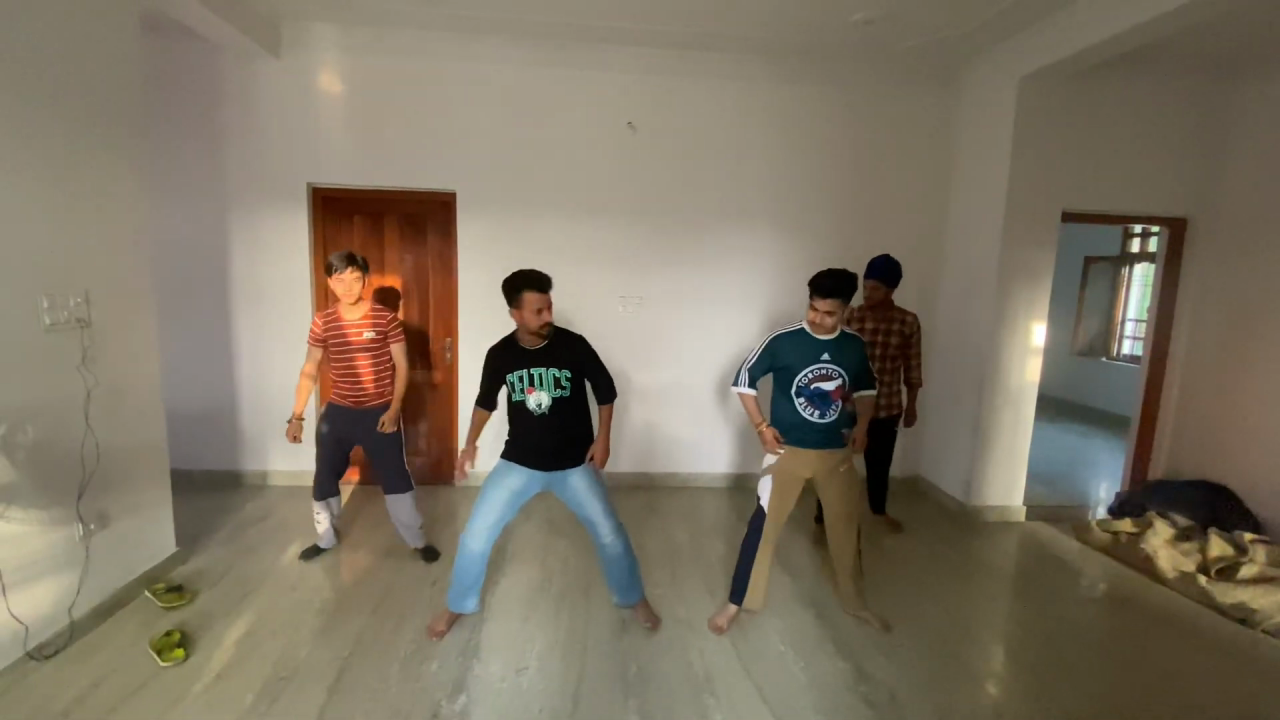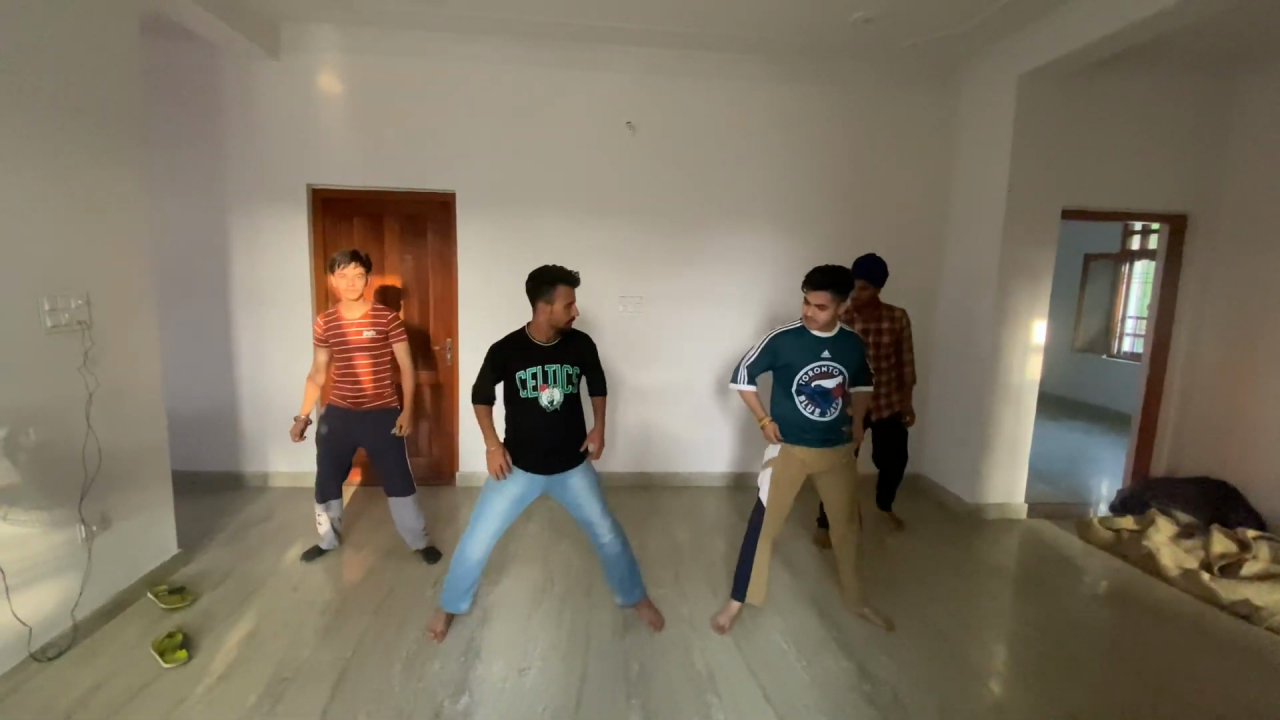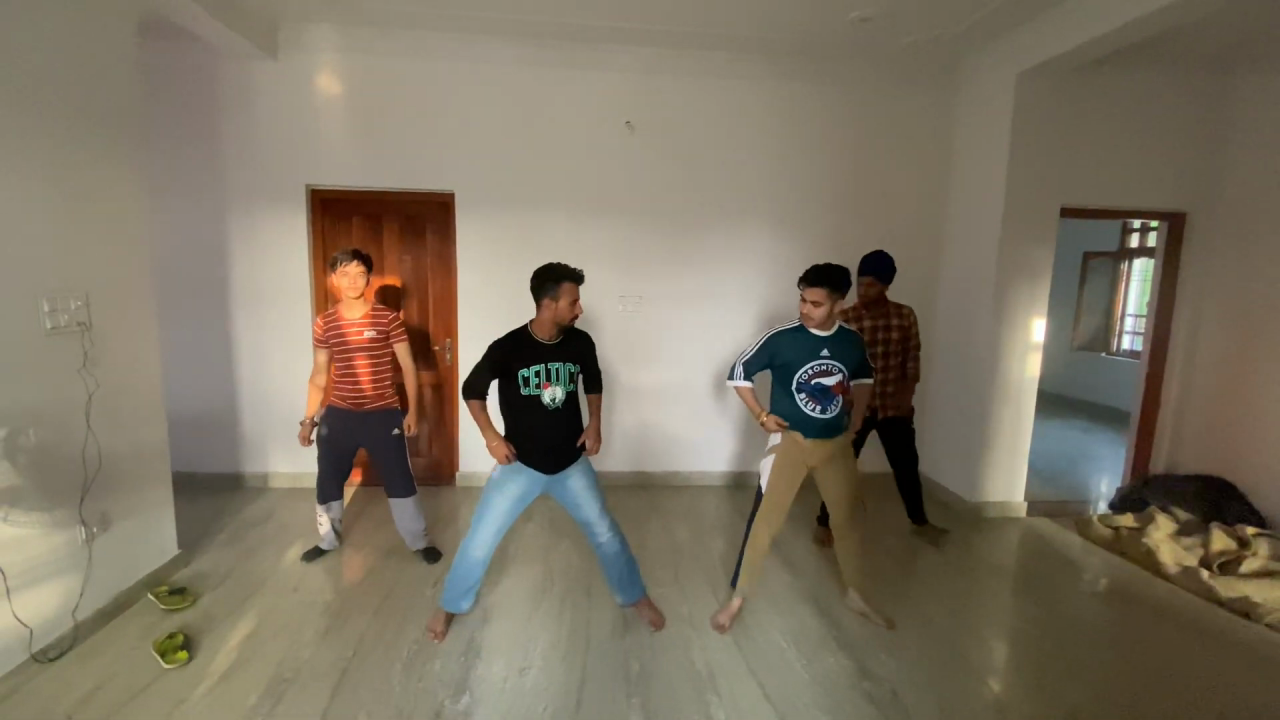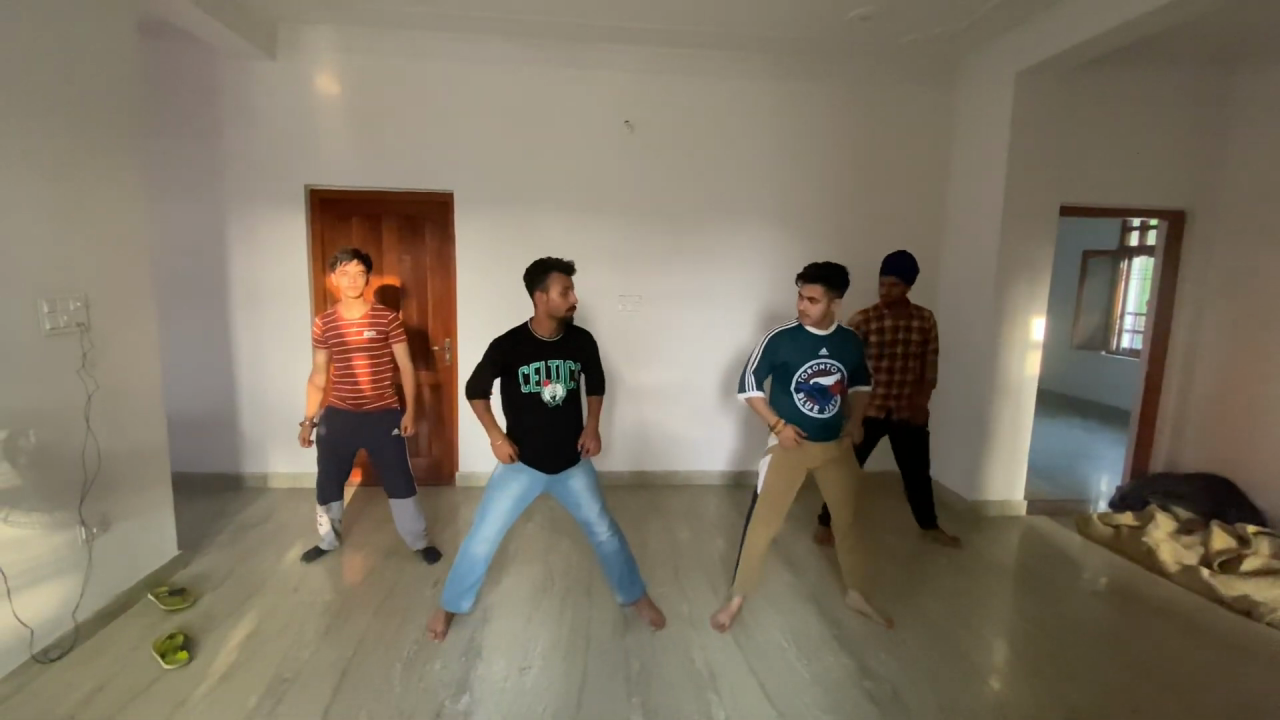
dt=0.2s
person 1, frame 1
left shoulder: (573, 346)
right shoulder: (500, 355)
left elbow: (605, 389)
right elbow: (486, 401)
left wrist: (602, 438)
right wrist: (470, 443)
left hip: (573, 464)
right hip: (519, 463)
left knee: (608, 533)
right knee: (476, 534)
left ankle: (633, 599)
right ankle: (458, 606)
person 1, frame 2
left shoulder: (580, 345)
right shoulder: (505, 351)
left elbow: (597, 384)
right elbow: (481, 397)
left wrist: (599, 428)
right wrist: (492, 445)
left hip: (572, 464)
right hip: (518, 465)
left knee: (607, 534)
right knee: (477, 539)
left ankle: (635, 598)
right ankle: (451, 607)
person 1, frame 3
left shoulder: (581, 343)
right shoulder: (507, 348)
left elbow: (593, 381)
right elbow: (472, 390)
left wrist: (594, 424)
right wrist: (491, 437)
left hip: (571, 463)
right hip: (520, 464)
left knee: (604, 533)
right knee: (480, 540)
left ankle: (636, 597)
right ankle: (450, 607)
person 1, frame 4
left shoulder: (582, 341)
right shoulder: (507, 346)
left elbow: (595, 383)
right elbow: (475, 390)
left wrist: (592, 427)
right wrist: (497, 437)
left hip: (572, 462)
right hip: (521, 463)
left knee: (603, 532)
right knee: (482, 539)
left ankle: (636, 596)
right ankle: (450, 607)
person 2, frame 1
left shoulder: (855, 347)
right shoulder: (782, 340)
left elbow: (865, 388)
right elbow: (744, 380)
left wrist: (861, 425)
right wrist: (762, 426)
left hip: (836, 452)
right hip: (787, 450)
left knee: (847, 526)
right knee: (765, 525)
left ankle: (854, 601)
right ankle: (735, 603)
person 2, frame 2
left shoulder: (853, 344)
right shoulder: (782, 339)
left elbow: (863, 383)
right elbow: (742, 376)
left wrist: (858, 419)
right wrist: (765, 420)
left hip: (837, 449)
right hip: (788, 448)
left knee: (848, 523)
right knee: (764, 522)
left ankle: (856, 599)
right ankle: (737, 601)
person 2, frame 3
left shoulder: (852, 341)
right shoulder: (781, 337)
left elbow: (864, 377)
right elbow: (739, 372)
left wrist: (858, 413)
right wrist: (762, 415)
left hip: (836, 444)
right hip: (789, 441)
left knee: (847, 519)
right knee: (764, 518)
left ankle: (855, 594)
right ankle: (737, 597)
person 2, frame 4
left shoulder: (851, 342)
right shoulder: (779, 338)
left elbow: (860, 384)
right elbow: (749, 383)
left wrist: (855, 420)
right wrist: (778, 425)
left hip: (836, 445)
right hip: (790, 443)
left knee: (850, 519)
right knee: (762, 520)
left ankle: (855, 593)
right ankle: (737, 597)
person 3, frame 1
left shoulder: (386, 318)
right shoulder: (322, 322)
left elbow: (401, 366)
right elbow: (309, 370)
left wrist: (394, 409)
right wrist: (296, 416)
left hip: (379, 412)
right hip: (338, 412)
left knee: (397, 479)
right knee: (324, 480)
left ankle: (418, 540)
right ankle: (326, 539)
person 3, frame 2
left shoulder: (387, 318)
right shoulder: (324, 322)
left elbow: (406, 366)
right elbow: (318, 373)
left wrist: (407, 410)
right wrist: (303, 416)
left hip: (383, 414)
right hip: (338, 414)
left knee: (399, 481)
right knee: (327, 481)
left ankle: (420, 541)
right ankle: (328, 539)
person 3, frame 3
left shoulder: (388, 318)
right shoulder: (325, 323)
left elbow: (407, 365)
right elbow: (319, 374)
left wrist: (412, 410)
right wrist: (309, 419)
left hip: (383, 415)
right hip: (339, 416)
left knee: (400, 482)
right knee: (328, 482)
left ankle: (419, 541)
right ankle: (328, 540)
person 3, frame 4
left shoulder: (387, 318)
right shoulder: (324, 323)
left elbow: (405, 366)
right elbow: (318, 375)
left wrist: (410, 411)
right wrist: (308, 420)
left hip: (383, 415)
right hip: (338, 416)
left knee: (399, 482)
right knee: (328, 483)
left ankle: (419, 541)
right ankle: (328, 541)
person 4, frame 1
left shoulder: (908, 322)
right shoulder: (848, 319)
left elbow: (912, 366)
left wrist: (911, 404)
left hip: (887, 407)
left knee: (880, 463)
left ankle: (879, 509)
right ankle: (823, 521)
person 4, frame 2
left shoulder: (898, 318)
left elbow: (906, 362)
left wrist: (908, 402)
left hip: (889, 405)
left knee: (895, 462)
left ankle: (885, 505)
right ankle: (825, 524)
person 4, frame 3
left shoulder: (905, 316)
right shoulder: (844, 320)
left elbow: (912, 359)
left wrist: (906, 395)
left hip: (894, 405)
left knee: (907, 465)
left ankle: (920, 522)
right ankle: (825, 523)
person 4, frame 4
left shoulder: (925, 319)
right shoulder: (862, 320)
left elbow: (930, 365)
left wrist: (921, 402)
left hip: (908, 410)
right hip: (869, 409)
left knee: (918, 471)
left ankle: (930, 526)
right ankle: (826, 522)
